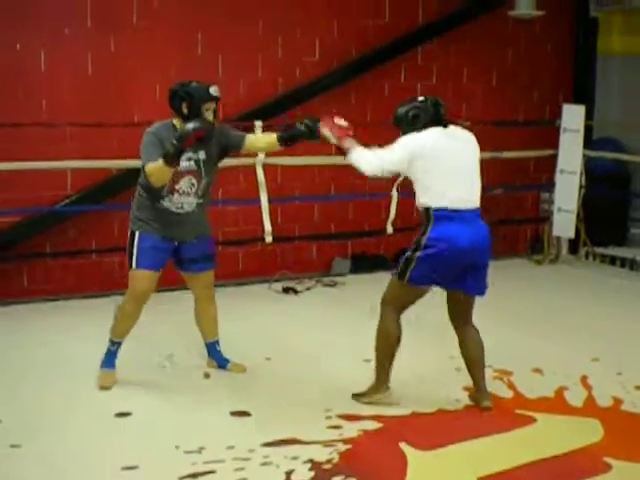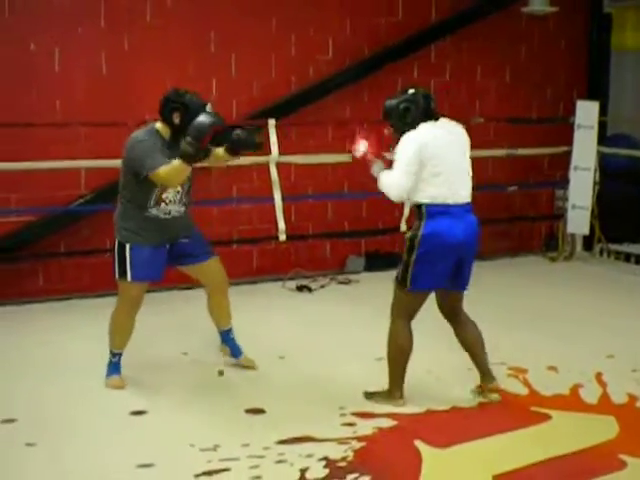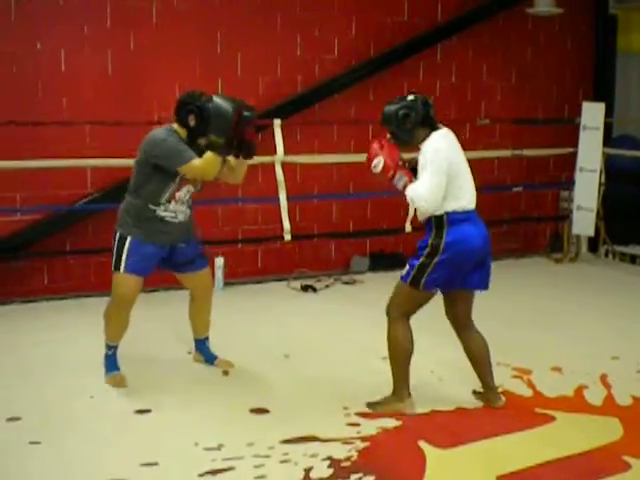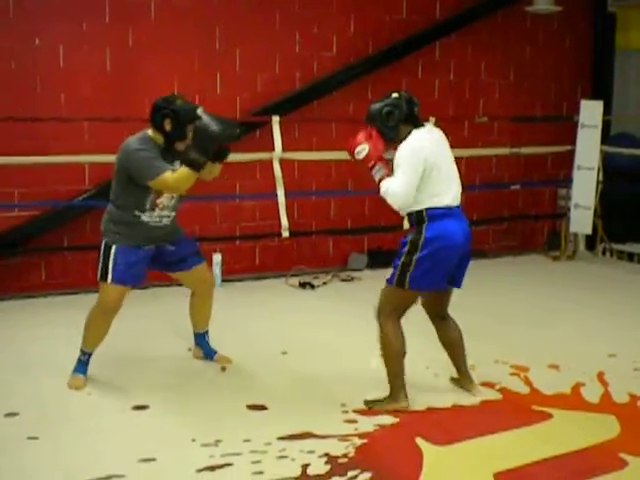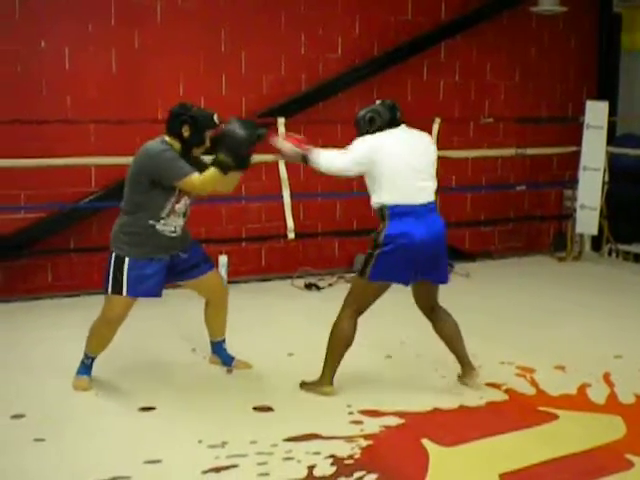
dt=0.3s
person 1, frame 1
left shoulder: (417, 143)
right shoulder: (467, 138)
left elbow: (374, 164)
left wrist: (344, 139)
left hip: (441, 235)
right hip: (477, 231)
left knee: (390, 306)
right knee: (462, 319)
left ankle: (380, 386)
right ankle: (482, 393)
person 1, frame 2
left shoulder: (415, 139)
right shoulder: (456, 131)
left elbow: (397, 191)
left wrist: (371, 160)
left hip: (433, 230)
right hip: (466, 225)
left knee: (401, 315)
right knee: (453, 311)
left ankle: (394, 391)
right ankle: (488, 379)
person 1, frame 3
left shoulder: (434, 149)
right shoulder: (443, 136)
left elbow: (427, 201)
right elbow: (432, 184)
left wrist: (394, 171)
right wrist: (397, 166)
left hip: (449, 239)
right hip: (473, 234)
left knee: (396, 313)
right knee: (461, 321)
left ankle: (400, 396)
right ankle: (491, 392)
person 1, frame 4
left shoulder: (412, 146)
right shoulder: (432, 134)
left elbow: (398, 197)
left wrist: (374, 162)
right wrist: (378, 156)
left hip: (431, 235)
right hip: (456, 229)
left knee: (387, 314)
right knee: (437, 311)
left ankle: (397, 395)
right ankle: (465, 377)
person 1, frame 5
left shoulder: (372, 145)
right shoulder: (425, 139)
left elbow: (338, 163)
left wrist: (299, 149)
left hip: (399, 232)
right hip: (433, 226)
left knee: (352, 308)
right knee: (430, 305)
left ankle: (325, 380)
right ankle: (467, 368)
person 2, frame 1
left shoulder: (216, 134)
right shoulder: (156, 135)
left elbow: (259, 142)
right elbow: (156, 177)
left wrist: (291, 134)
right wrist: (178, 146)
left hip: (193, 230)
right hip: (151, 227)
left knee: (205, 292)
right knee: (138, 293)
left ankle: (215, 355)
right ankle: (110, 357)
person 2, frame 2
left shoulder: (185, 138)
right shoulder: (142, 142)
left elbow: (215, 157)
right elbow: (168, 178)
left wrist: (234, 145)
right wrist: (194, 145)
left hip: (179, 229)
right hip: (139, 235)
left knee: (218, 279)
right knee: (129, 302)
left ankle: (230, 346)
right ankle: (113, 364)
person 2, frame 3
left shoulder: (198, 143)
right shoulder: (161, 142)
left elbow: (235, 177)
right elbow: (203, 172)
left wrist: (245, 142)
right wrist: (221, 136)
left hip: (180, 233)
right hip: (139, 231)
left knee: (204, 288)
right knee: (123, 297)
left ankle: (202, 350)
right ankle: (111, 359)
person 2, frame 4
left shoulder: (178, 147)
right shoulder: (136, 150)
left elbow: (209, 174)
right elbow: (175, 185)
left wrist: (217, 150)
right wrist: (201, 151)
left hip: (166, 235)
right hip: (125, 237)
left knee: (204, 283)
right knee: (108, 304)
left ankle: (202, 346)
right ankle: (81, 363)
person 2, frame 5
left shoulder: (188, 155)
right shoulder: (155, 154)
left elbow: (221, 187)
right elbow: (200, 185)
left wrist: (240, 160)
right wrist: (230, 156)
left hip: (177, 245)
right hip: (136, 249)
left knee: (218, 291)
right knee: (113, 315)
left ankle: (219, 352)
right ankle: (86, 365)
